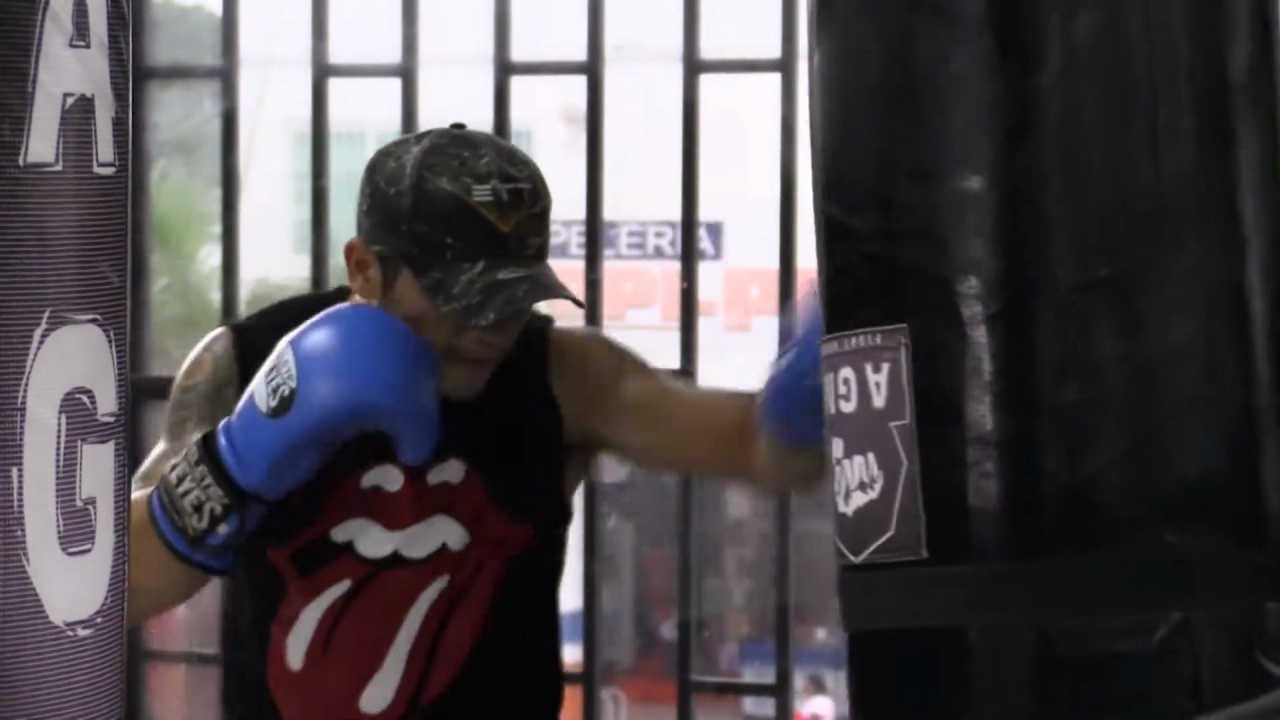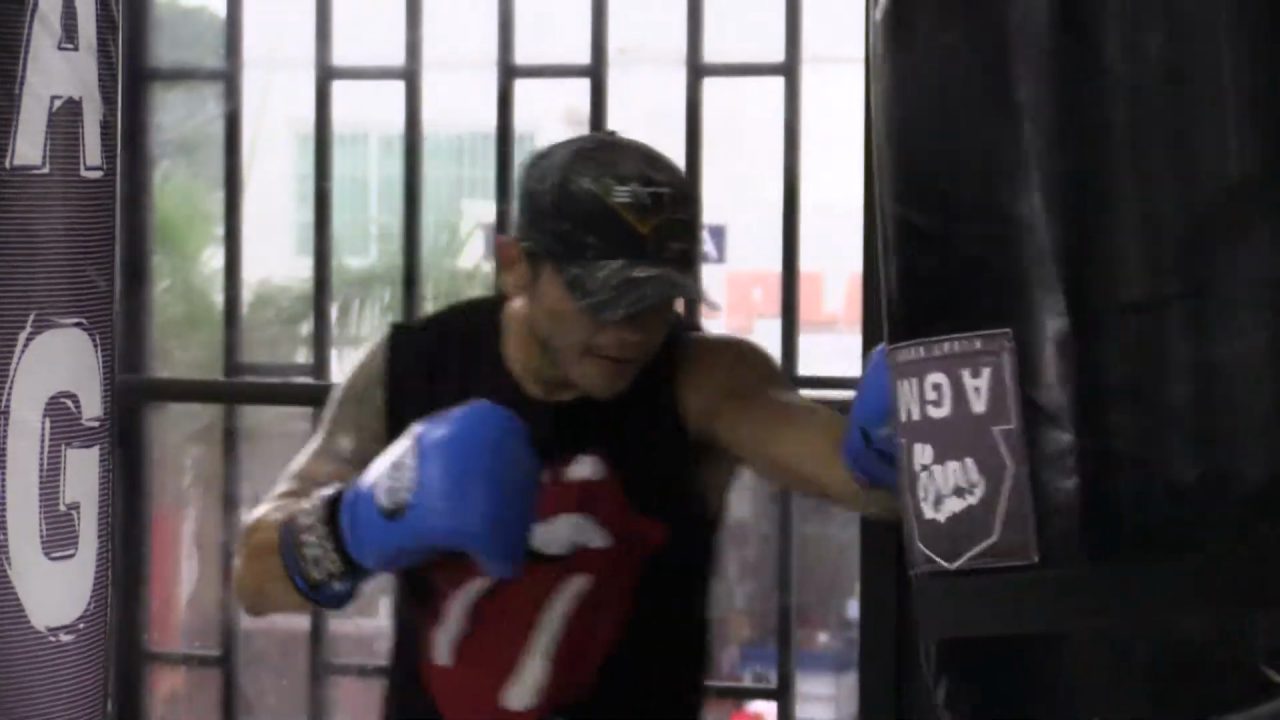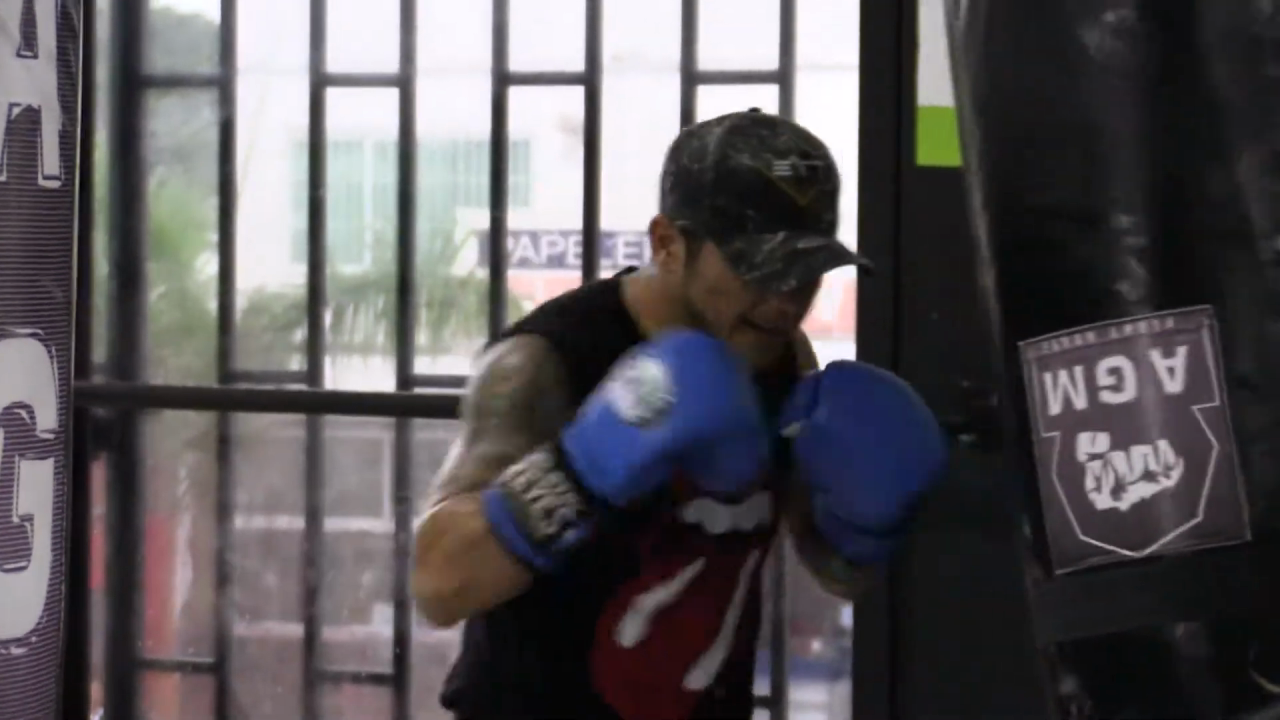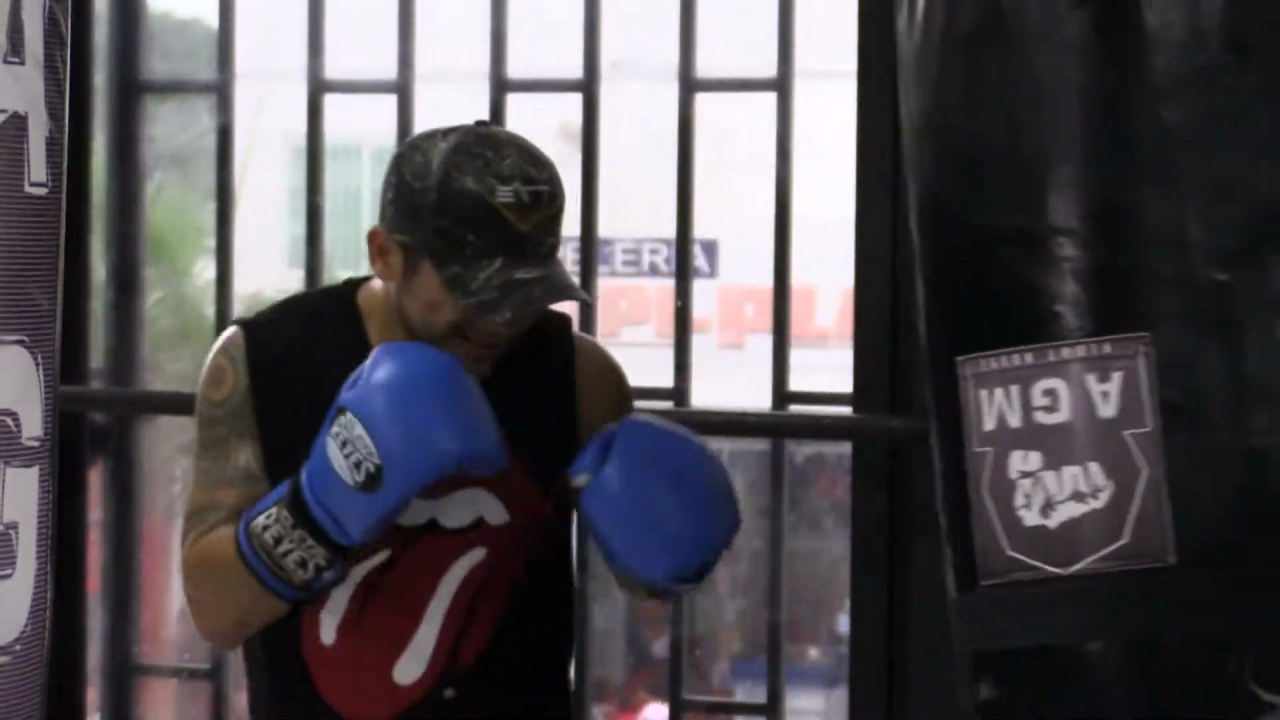
dt=0.5s
person 1, frame 1
left shoulder: (561, 375)
right shoulder: (242, 365)
left elbow: (757, 446)
right elbow: (128, 580)
left wrist: (810, 393)
right wrist: (247, 458)
person 1, frame 2
left shoulder: (707, 378)
right shoulder: (411, 370)
left elbow: (859, 475)
right elbow: (258, 579)
left wrist: (888, 438)
right wrist: (367, 520)
person 1, frame 3
left shoulder: (780, 368)
right shoulder: (547, 363)
left elbow: (847, 574)
right elbow: (441, 578)
left wrist: (869, 515)
right wrist: (586, 467)
person 1, frame 4
left shoulder: (575, 375)
right shoulder: (258, 366)
left elbow: (648, 561)
right elbow: (216, 608)
left wrist: (669, 536)
right wrist: (327, 502)
